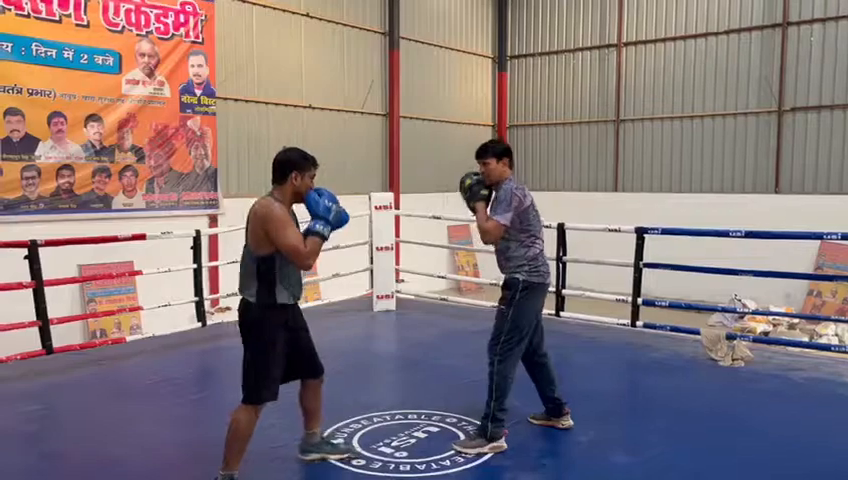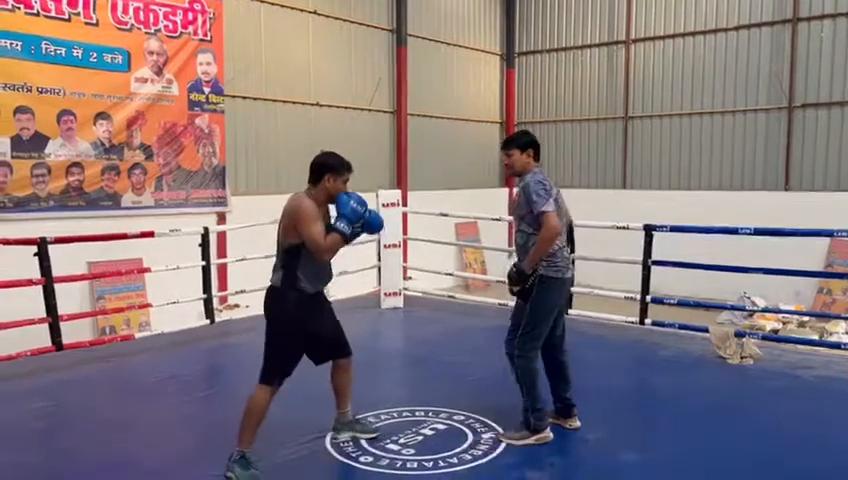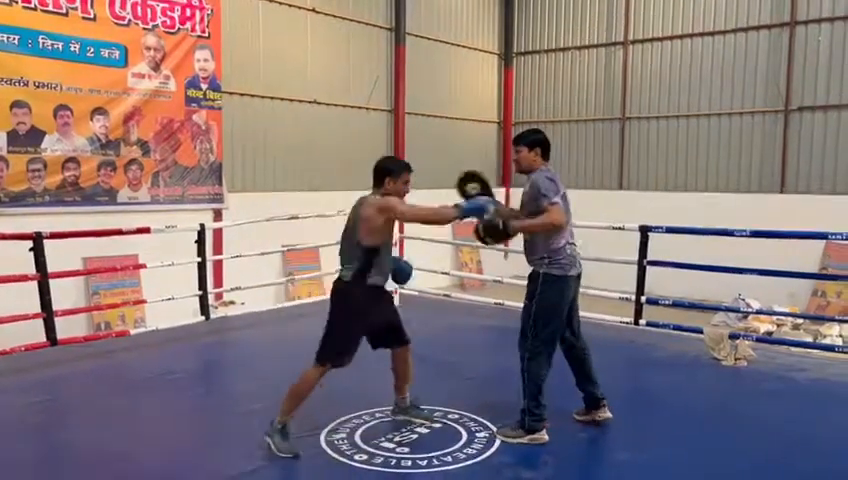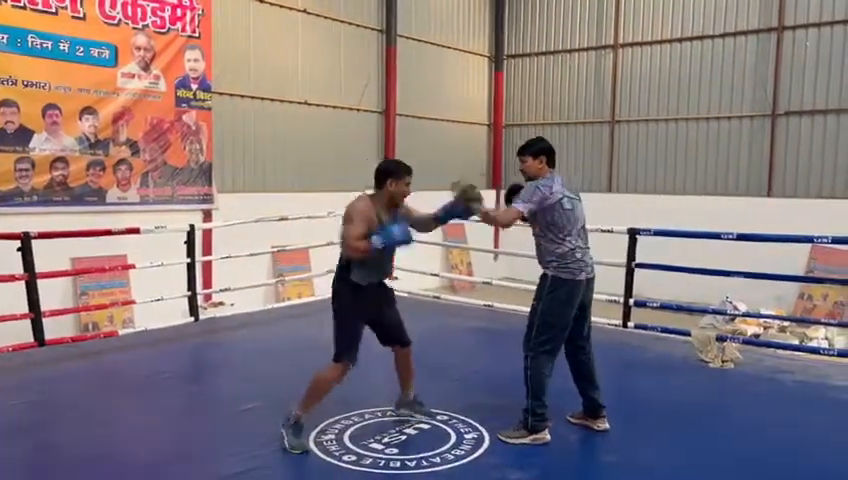
dt=1s
person 1, frame 1
left shoulder: (280, 209)
right shoulder: (271, 211)
left elbow: (294, 252)
right elbow: (305, 260)
left wrist: (318, 226)
right wrist: (323, 223)
left hip: (285, 310)
right hip: (263, 315)
left knee: (313, 376)
right knee: (256, 401)
left ankle: (313, 443)
person 1, frame 2
left shoulder: (321, 206)
right shoulder: (302, 205)
left elbow: (326, 244)
right elbow: (324, 252)
left wrist: (357, 225)
right wrist: (347, 221)
left hip: (313, 297)
right hip: (288, 300)
left knee: (343, 356)
right knee: (270, 381)
left ankle: (344, 421)
person 1, frame 3
left shoulder: (367, 204)
right shoulder: (382, 205)
right elbow: (429, 216)
left wrist: (390, 262)
right wrist: (472, 207)
left hip: (372, 291)
right hip: (352, 295)
left knee: (401, 345)
right knee: (325, 364)
left ankle: (402, 405)
right ankle: (278, 426)
person 1, frame 4
left shoulder: (395, 207)
right shoulder: (361, 207)
left elbow: (423, 224)
right elbow: (351, 250)
left wrist: (454, 207)
right wrist: (383, 239)
left hip: (376, 288)
right hip: (352, 289)
left knee: (402, 345)
right knee: (343, 363)
left ankle: (407, 400)
right ankle: (294, 422)
person 2, frame 1
left shoulder: (509, 191)
right shoulder: (506, 191)
left elbow: (489, 235)
right elbow: (497, 234)
left wrist: (478, 203)
right wrist: (479, 204)
left hip: (524, 280)
right hip: (532, 278)
left knee: (502, 351)
right knee: (532, 348)
left ankle: (492, 433)
right ankle: (557, 411)
person 2, frame 2
left shoulder: (532, 183)
right shoulder: (543, 183)
left elbow: (552, 228)
right elbow: (565, 225)
left wrist: (526, 266)
left hip: (546, 276)
right hip: (561, 273)
left knee: (520, 346)
right knee: (552, 344)
left ankle: (536, 425)
right ankle: (566, 411)
person 2, frame 3
left shoulder: (539, 180)
right shoulder: (542, 180)
left elbow: (557, 218)
right elbow: (526, 217)
left wrist: (515, 225)
right wrist: (498, 209)
left hip: (551, 274)
right hip: (568, 270)
left knee: (533, 347)
right knee: (570, 337)
left ankle: (533, 425)
right ankle: (596, 403)
person 2, frame 4
left shoulder: (540, 188)
right shoulder: (562, 188)
left elbow: (504, 218)
right wrist: (520, 208)
left hip: (561, 276)
right hip: (582, 273)
left knee: (538, 347)
right knee: (578, 344)
left ankle: (535, 425)
right ankle: (595, 413)
